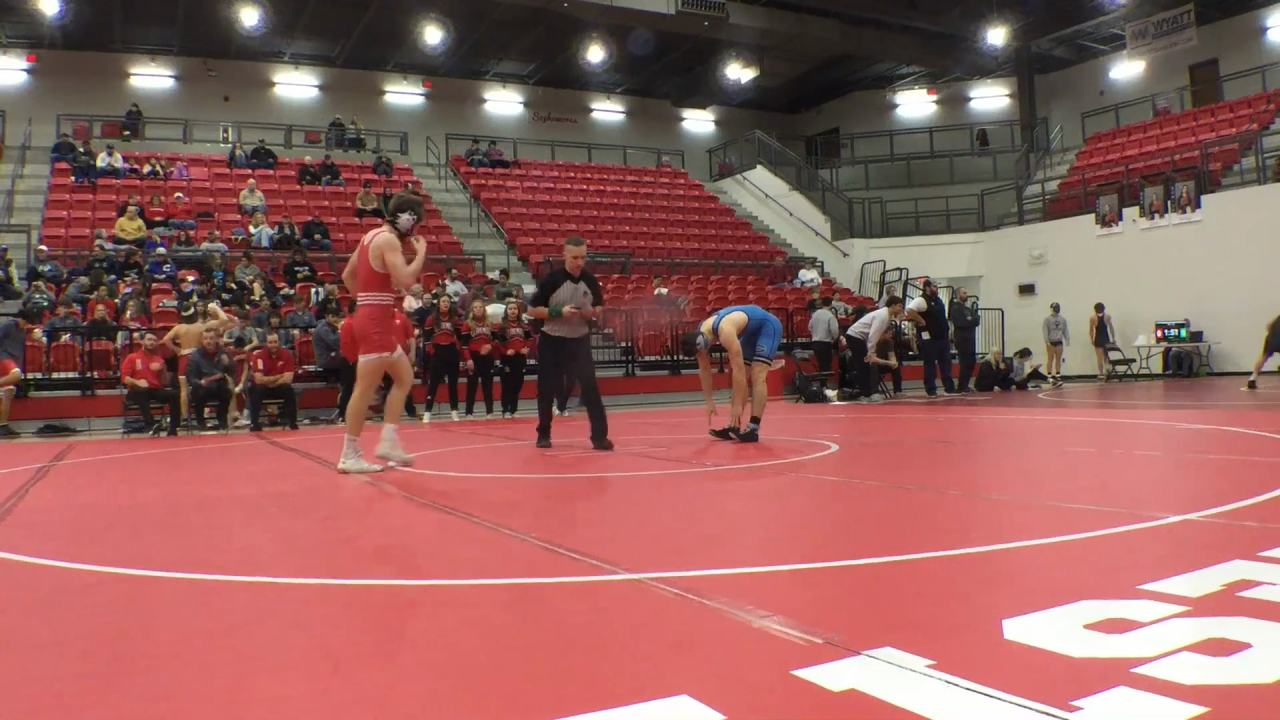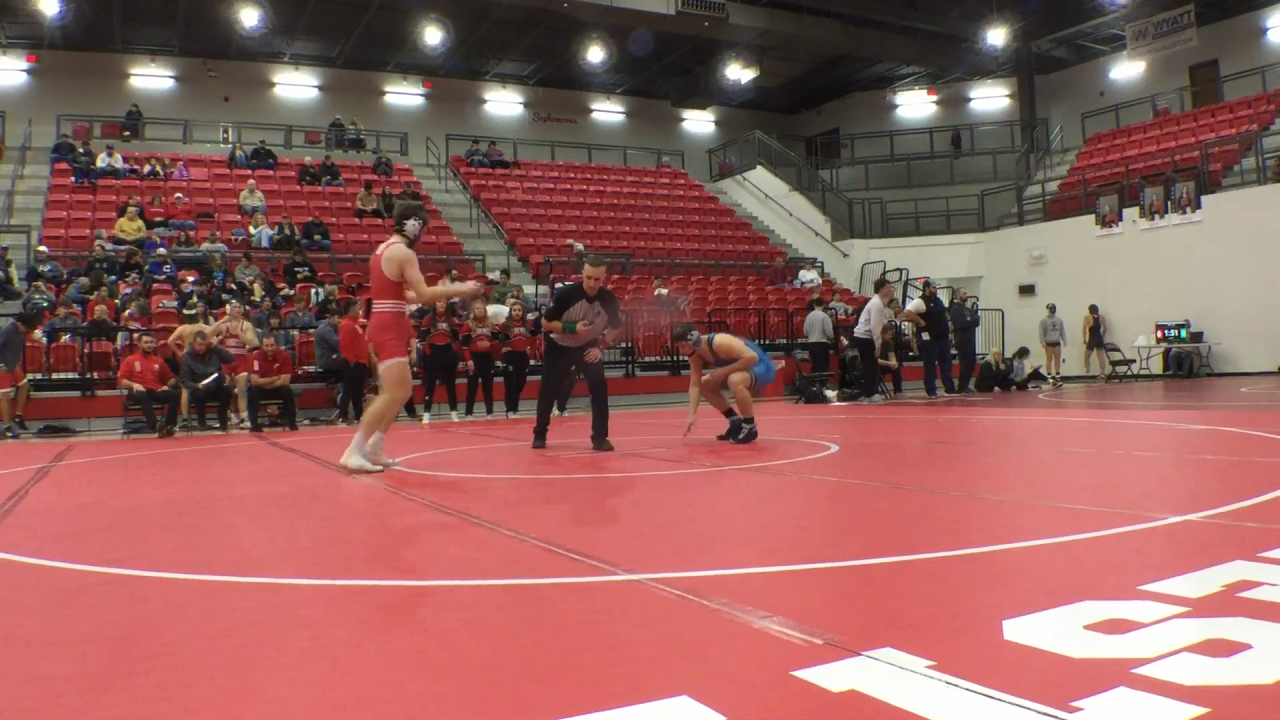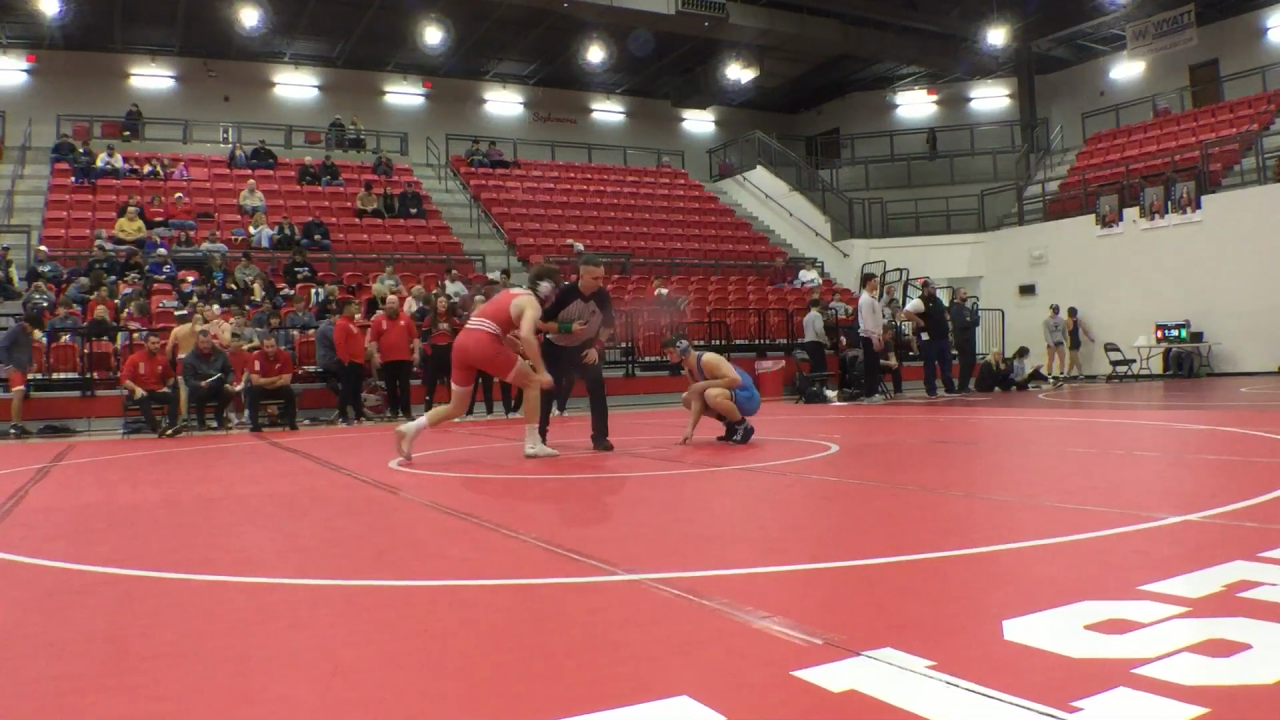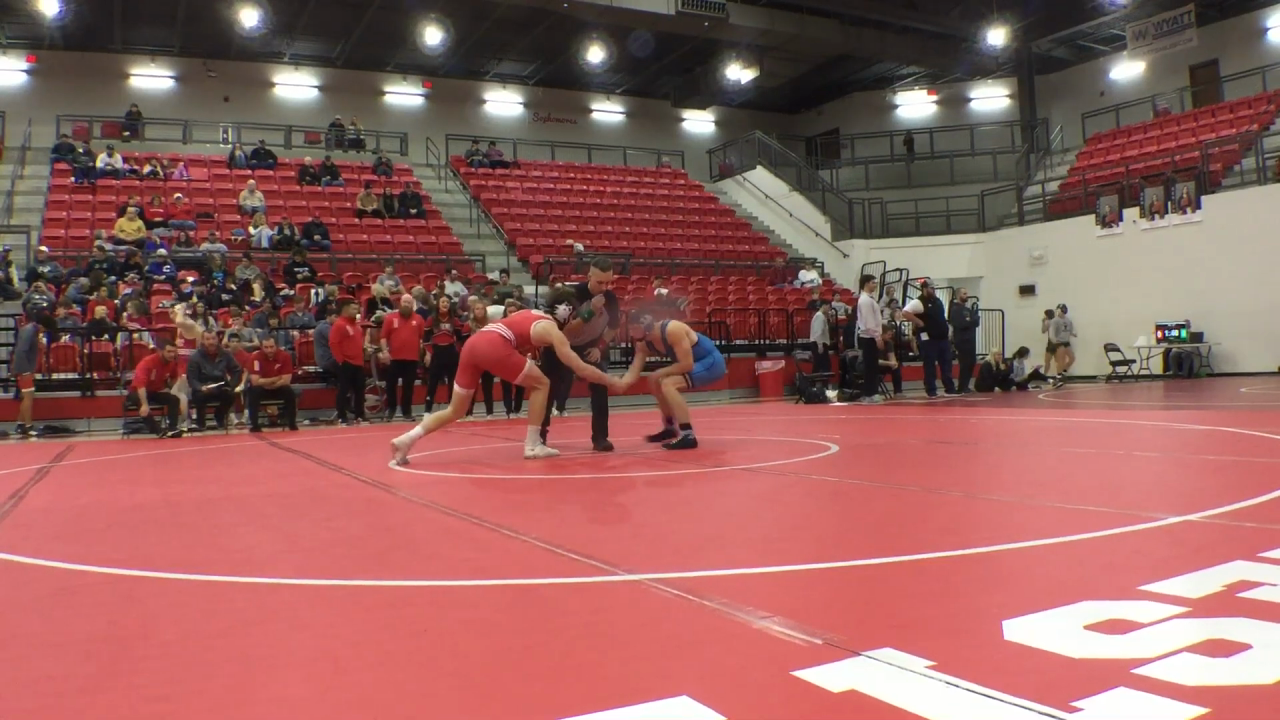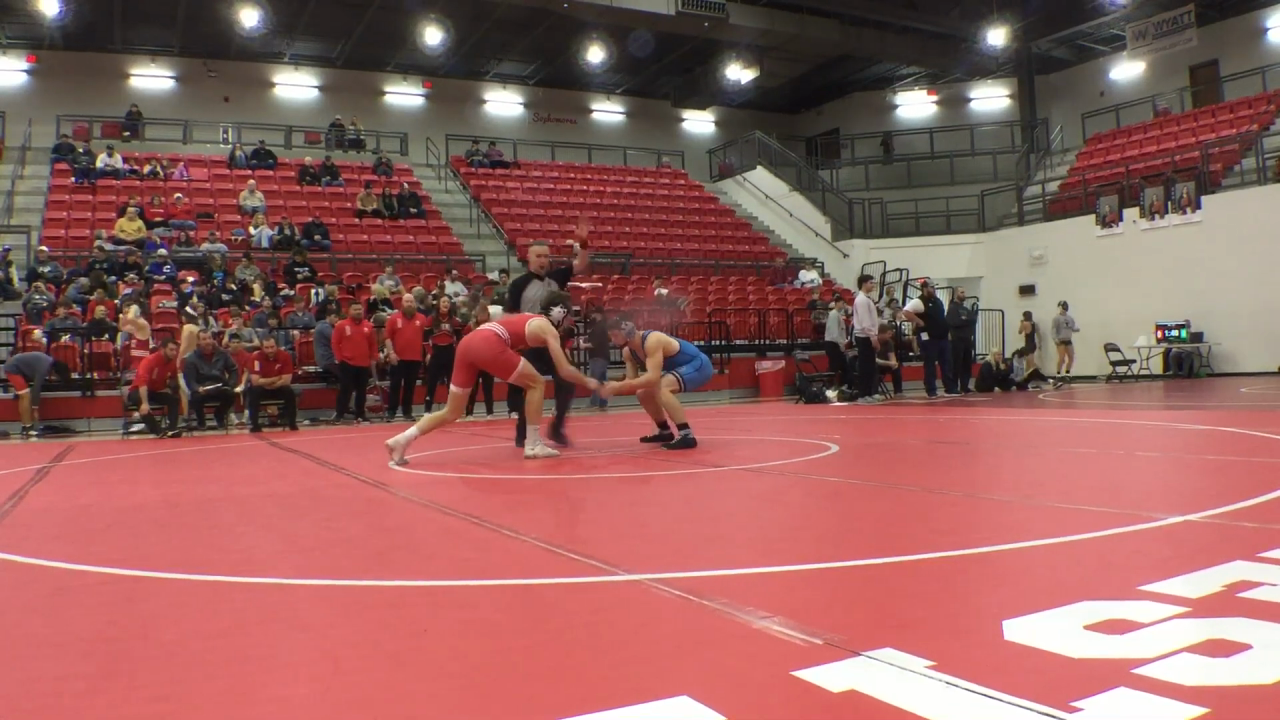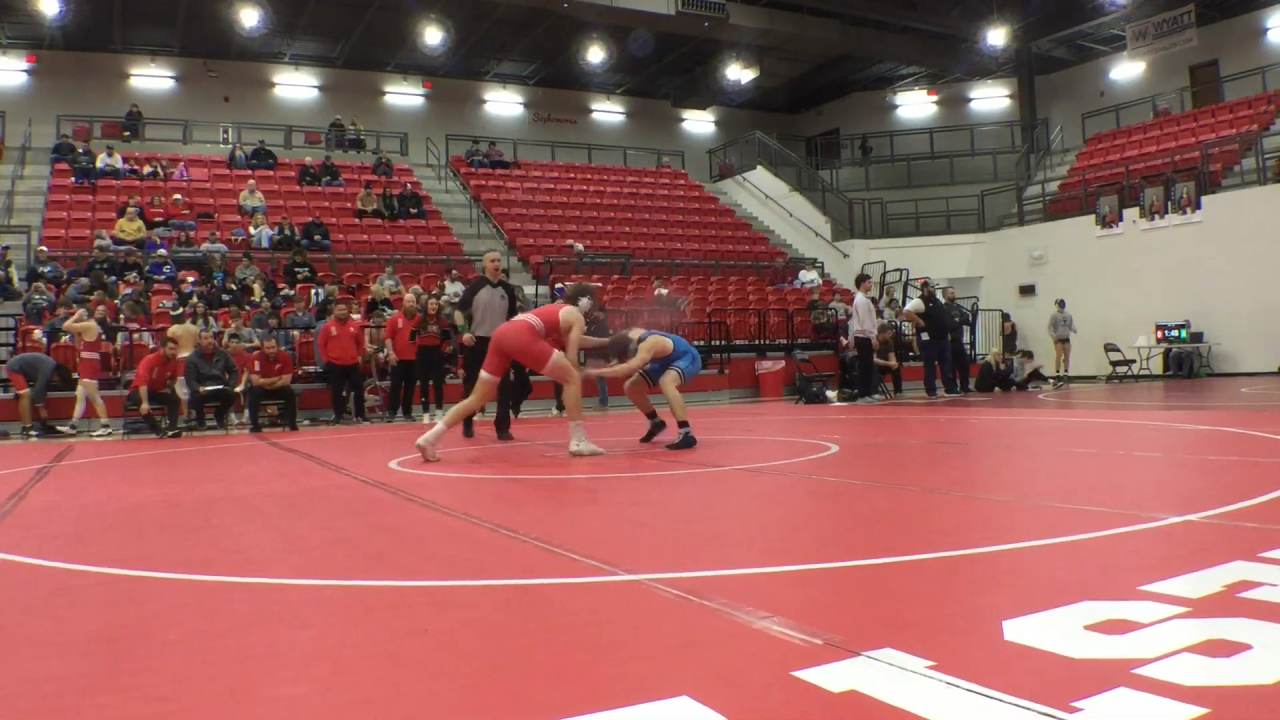
dt=0.7s
person 1, frame 1
left shoulder: (372, 236)
right shoulder: (389, 240)
left elbow: (348, 275)
right elbow: (405, 280)
right wrist: (420, 254)
left hip: (369, 317)
right hip: (376, 320)
left knee: (405, 378)
right knee: (366, 389)
left ankle: (389, 444)
right ankle: (350, 456)
person 1, frame 2
left shoulder: (385, 247)
right shoulder: (403, 252)
right elbow: (424, 294)
left wrist: (409, 296)
right wrist: (462, 289)
left hip: (386, 324)
right hip: (389, 327)
left knee: (402, 389)
right knee: (392, 394)
left ankle: (371, 448)
right ankle: (354, 452)
person 1, frame 3
left shoulder: (511, 293)
right shoulder: (533, 304)
right elbow: (526, 336)
left wrist: (507, 337)
right wrist: (543, 372)
left hip: (462, 341)
right hip: (483, 344)
left knee: (456, 408)
right knee: (532, 381)
left ankle: (411, 428)
right ankle: (533, 443)
person 1, frame 4
left shoulder: (530, 314)
right shoulder: (553, 331)
right elbow: (581, 369)
right wrist: (610, 381)
left hip: (473, 344)
right hip: (492, 347)
left knee: (455, 411)
right knee: (540, 384)
left ankle: (406, 439)
right ankle: (533, 445)
person 1, frame 5
left shoulder: (528, 318)
right shoulder: (549, 329)
right elbow: (565, 370)
right wrist: (588, 383)
left hip: (469, 344)
right hip: (488, 346)
left knee: (451, 411)
right knee: (535, 384)
left ankle: (401, 441)
right ankle: (533, 445)
person 1, frame 6
left shoulder: (555, 309)
right shoulder: (577, 316)
left elbow: (577, 340)
right elbow: (571, 356)
left wrist: (603, 341)
left hip: (502, 332)
right hip: (522, 336)
left knee: (477, 398)
right knee: (572, 378)
left ankle: (430, 438)
right ankle: (578, 441)
person 2, frame 1
left shoulder: (590, 280)
right shoulder: (551, 279)
left elbow: (600, 307)
right elbow: (532, 310)
left wrist: (592, 312)
right wrist: (559, 312)
left hip: (579, 340)
right hip: (552, 341)
left knee: (589, 385)
right knee: (547, 388)
left ankle: (599, 435)
right ankle: (544, 434)
person 2, frame 2
left shoulder: (608, 298)
right shoulder: (566, 293)
left elbow: (615, 327)
right elbow: (546, 322)
left wrist: (600, 347)
right wrist: (572, 328)
left hip: (588, 347)
right hip: (559, 347)
left knee: (599, 386)
right knee: (549, 390)
left ankle: (600, 437)
right ankle: (539, 434)
person 2, frame 3
left shoulder: (603, 296)
right shoulder: (562, 294)
left elbow: (608, 326)
right elbow: (541, 323)
left wrist: (596, 347)
right wrist: (568, 329)
left hip: (585, 347)
right hip: (556, 347)
left knee: (597, 386)
right knee: (547, 390)
left ankle: (600, 437)
right ankle: (539, 434)
person 2, frame 4
left shoulder: (611, 299)
right shoulder: (573, 294)
left elbow: (613, 326)
right elbow: (564, 327)
left wrist: (600, 347)
right wrist: (590, 312)
left hip: (589, 347)
left knee: (600, 386)
right knee: (549, 389)
left ankle: (600, 438)
right ankle: (539, 435)
person 2, frame 5
left shoulder: (556, 277)
right shoulder: (519, 284)
left elbow: (580, 266)
right elbow: (508, 315)
left wrist: (582, 242)
right hip: (529, 344)
left knee: (566, 386)
left ankle: (557, 427)
right ankle: (523, 433)
person 2, frame 6
left shoulder: (507, 289)
right shoulder: (474, 287)
left elbow: (513, 317)
right elbow: (459, 311)
right wrist: (463, 331)
right hip: (476, 342)
left knee: (504, 386)
right knee: (472, 385)
left ankle: (503, 428)
right ankle: (467, 424)
